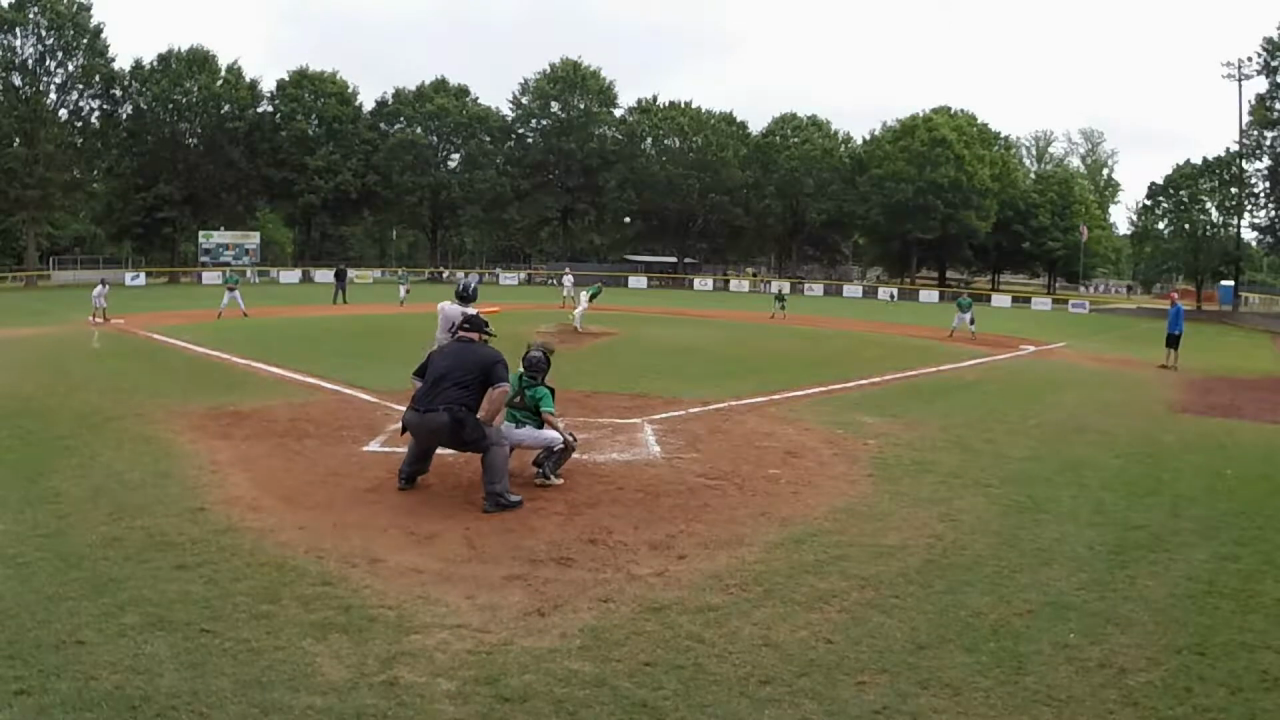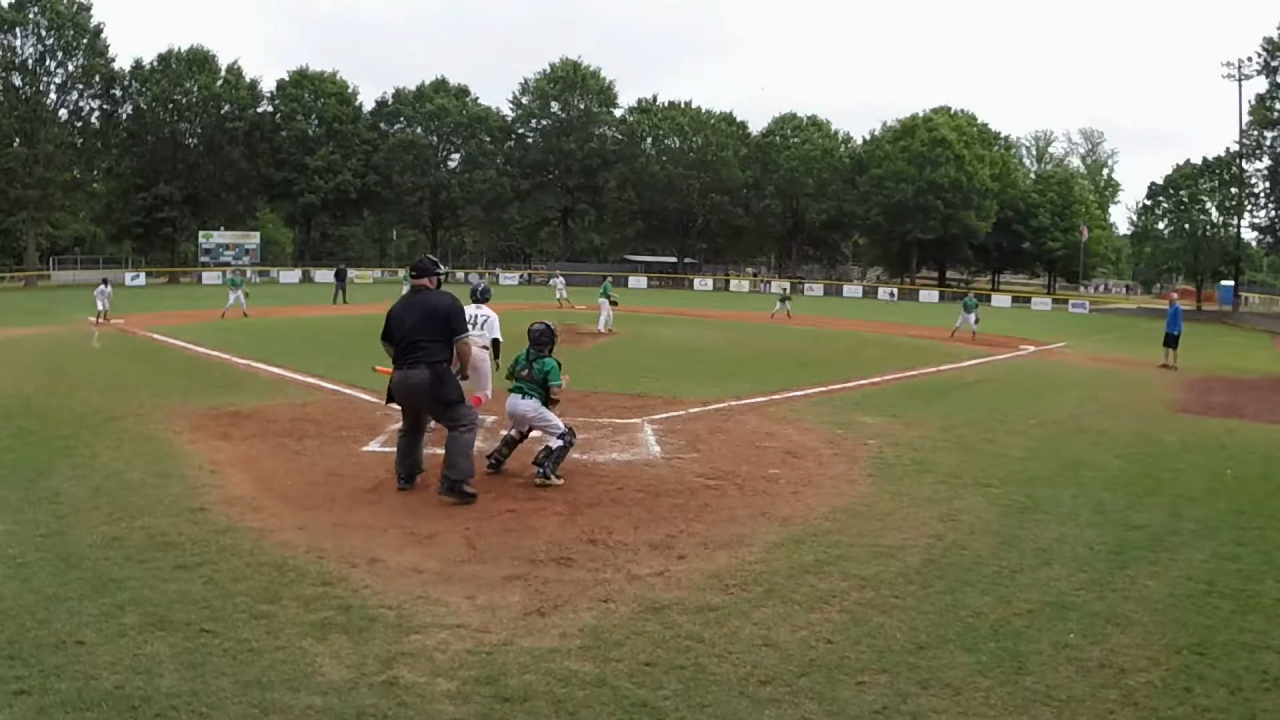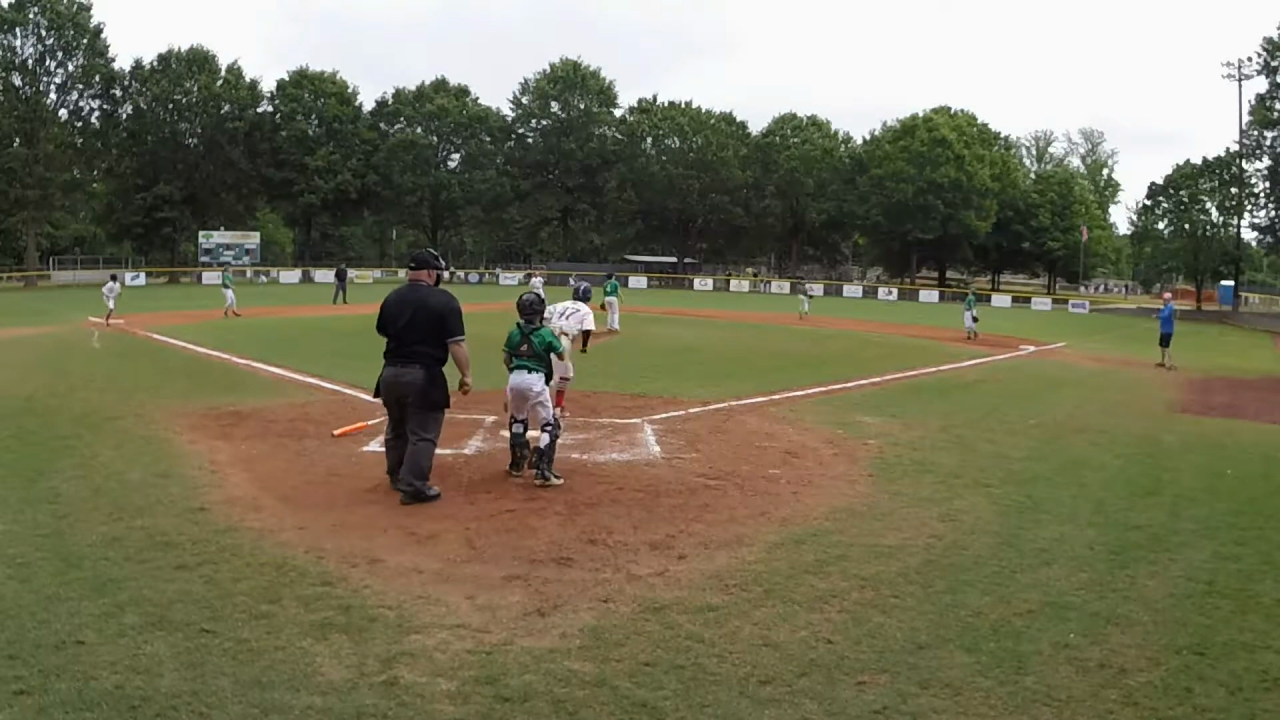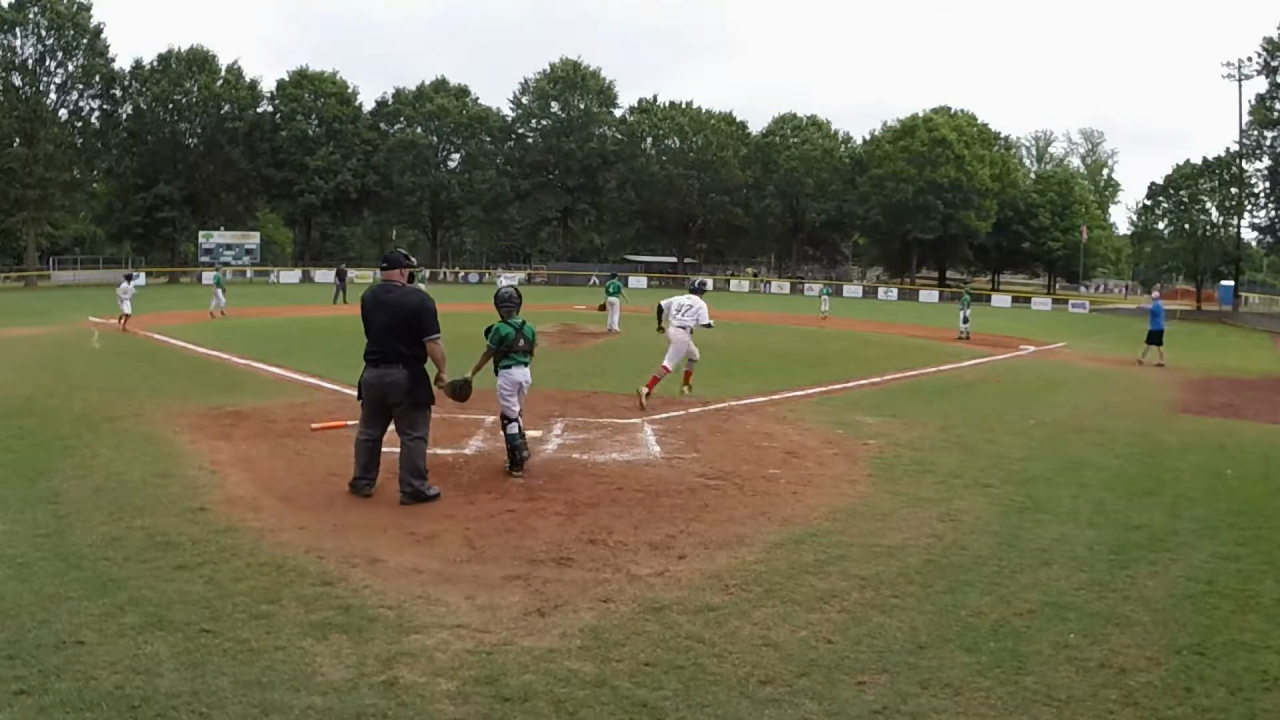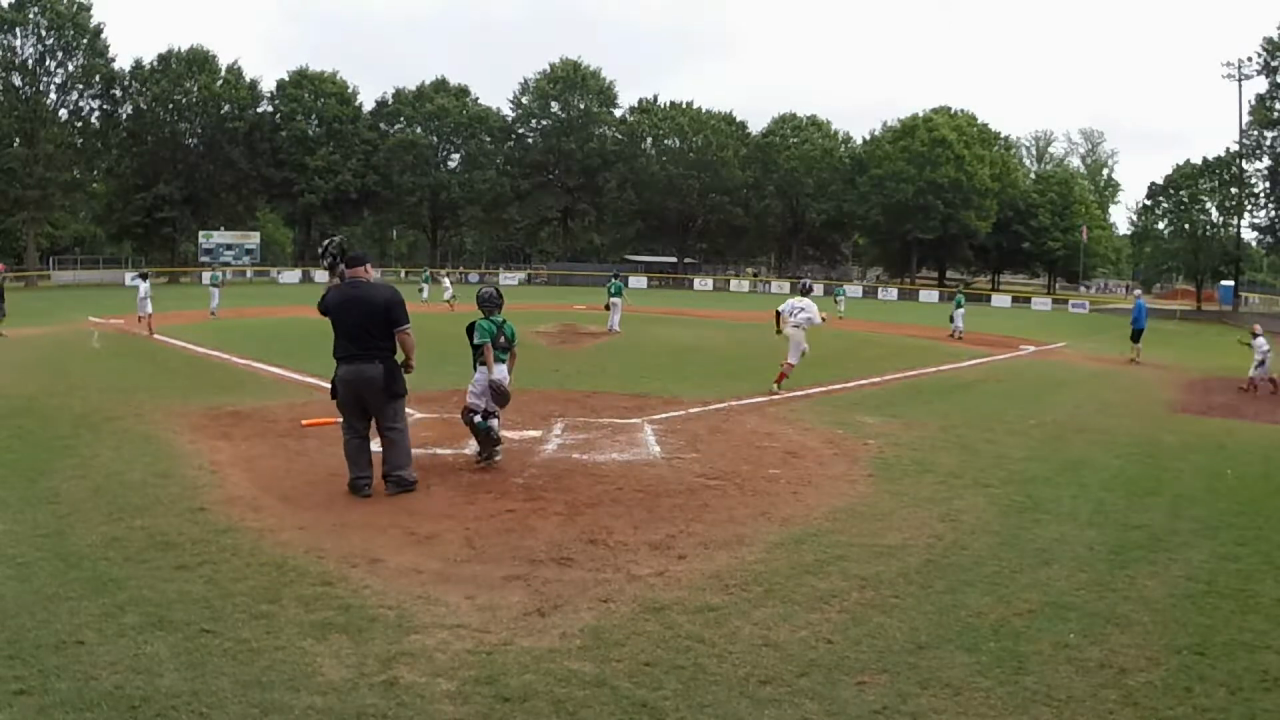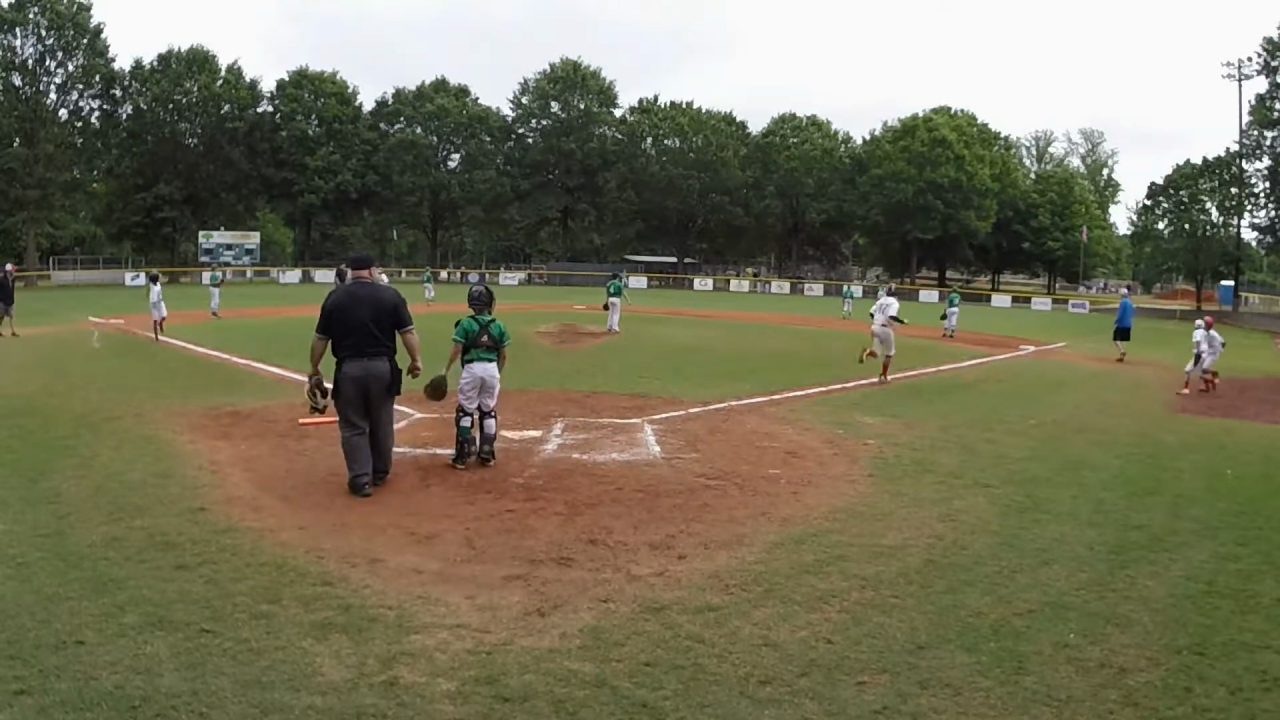
dt=0.5s
person 1, frame 1
left shoulder: (439, 351)
right shoulder: (491, 355)
left elbow: (417, 381)
right elbow: (501, 391)
right wrist: (487, 421)
left hip: (414, 419)
right hip: (448, 421)
right knee: (496, 440)
left ankle: (406, 477)
right ankle: (497, 497)
person 1, frame 2
left shoulder: (397, 307)
right shoulder: (446, 301)
left elbow: (387, 345)
right elbow: (462, 341)
right wrist: (464, 367)
left hip: (401, 377)
right hip: (433, 376)
left knee: (412, 426)
right knee: (463, 422)
left ankle: (406, 476)
right ankle: (455, 482)
person 1, frame 3
left shoulder: (392, 297)
right shoulder: (444, 300)
left elbow: (382, 331)
right elbow: (456, 343)
right wrist: (466, 375)
left hip: (391, 373)
right hip: (424, 376)
left knee: (395, 429)
right knee: (423, 434)
left ankle: (397, 477)
right ankle: (414, 488)
person 1, frame 4
left shoulder: (369, 296)
right shoulder: (418, 299)
right elbow: (433, 341)
left wrist: (401, 290)
right wrist: (442, 371)
left hip: (373, 374)
right hip: (407, 376)
left knee: (369, 431)
right knee: (414, 434)
left ankle: (362, 482)
right ankle: (413, 488)
person 1, frame 5
left shoulder: (333, 295)
right shoulder: (387, 293)
left elbow: (322, 306)
right elbow: (404, 333)
right wrist: (410, 358)
left hip: (346, 371)
right hip: (381, 370)
left knee: (354, 430)
right knee: (393, 426)
left ankle: (361, 482)
right ankle: (398, 478)
person 1, frame 6
left shoulder: (336, 297)
right shoulder: (390, 295)
left elbow: (321, 338)
right elbow: (408, 332)
left wrist: (314, 369)
right wrist: (416, 360)
left hip: (348, 369)
right hip: (382, 367)
left knee: (353, 427)
right knee: (382, 425)
left ankle: (360, 480)
right ankle: (379, 473)
person 2, frame 1
left shoulder: (518, 379)
right shoulder: (543, 391)
left elbow: (521, 369)
right elbow: (547, 416)
left wrist: (530, 352)
right wrist: (564, 434)
left hip: (506, 431)
right hip: (525, 436)
right knee: (568, 441)
right ankle: (545, 473)
person 2, frame 2
left shoulder: (522, 356)
right shoulder: (550, 363)
left elbow: (509, 376)
right elbow: (555, 392)
right wrist: (563, 383)
left hip: (512, 403)
right hip: (530, 406)
left knee: (521, 428)
right knee: (565, 435)
left ankle: (495, 461)
right ankle: (545, 472)
person 2, frame 3
left shoulder: (514, 332)
right shoulder: (546, 333)
left elbow: (506, 359)
right elbow: (561, 356)
right wrist: (558, 340)
left hip: (515, 379)
right hip: (536, 381)
left knee: (517, 420)
right knee: (549, 425)
left ankle: (517, 465)
right ankle: (543, 473)
person 2, frame 4
left shoulder: (500, 328)
right shoulder: (528, 327)
left elbow: (488, 354)
left wrist: (472, 373)
left hip: (508, 375)
right hip: (525, 373)
left knee: (509, 418)
right knee: (515, 414)
left ankle: (517, 464)
right ankle: (521, 455)
person 2, frame 5
left shoulder: (482, 325)
right shoulder: (508, 326)
left elbow: (487, 350)
right elbow: (513, 353)
left wrist: (491, 375)
right wrist: (508, 374)
left hip: (486, 371)
right hip: (503, 371)
left knee: (472, 412)
right knee: (492, 411)
left ankle: (491, 448)
right ankle: (488, 452)
person 2, frame 6
left shoulder: (466, 323)
right shoulder: (498, 326)
left elbow: (457, 349)
right elbow: (503, 355)
left wrist: (446, 370)
right wrist: (498, 373)
left hip: (472, 369)
right hip: (492, 370)
left knee: (465, 412)
right knee: (488, 412)
left ankle: (462, 457)
right ankle: (487, 455)
